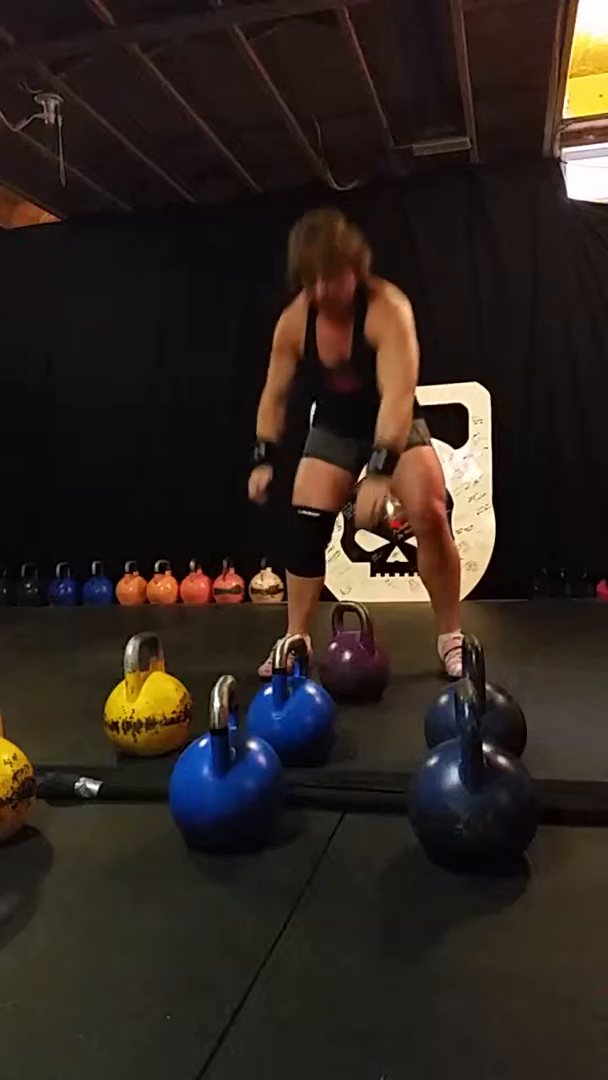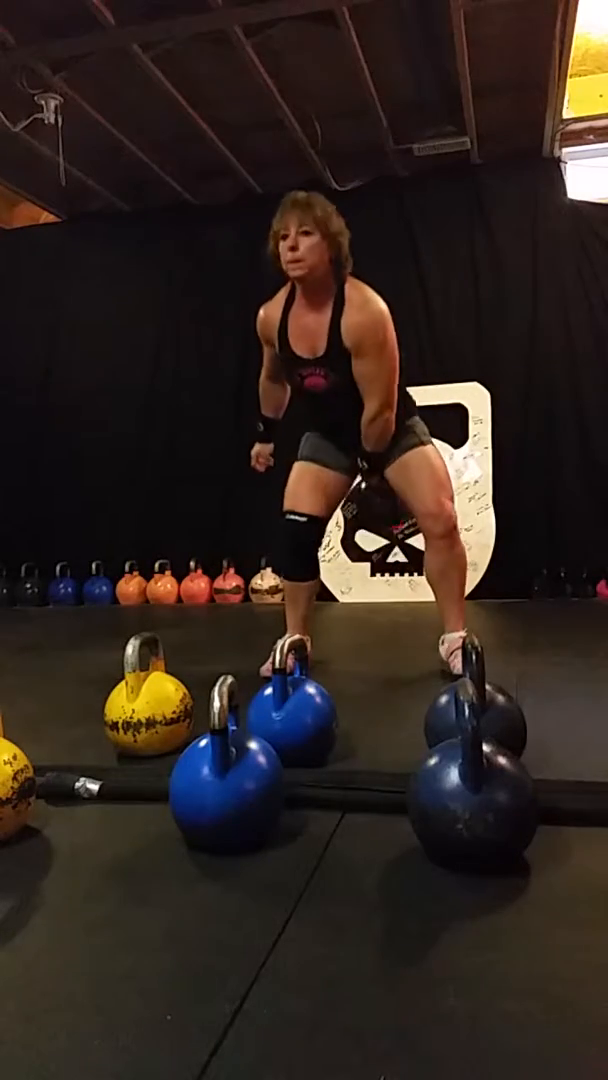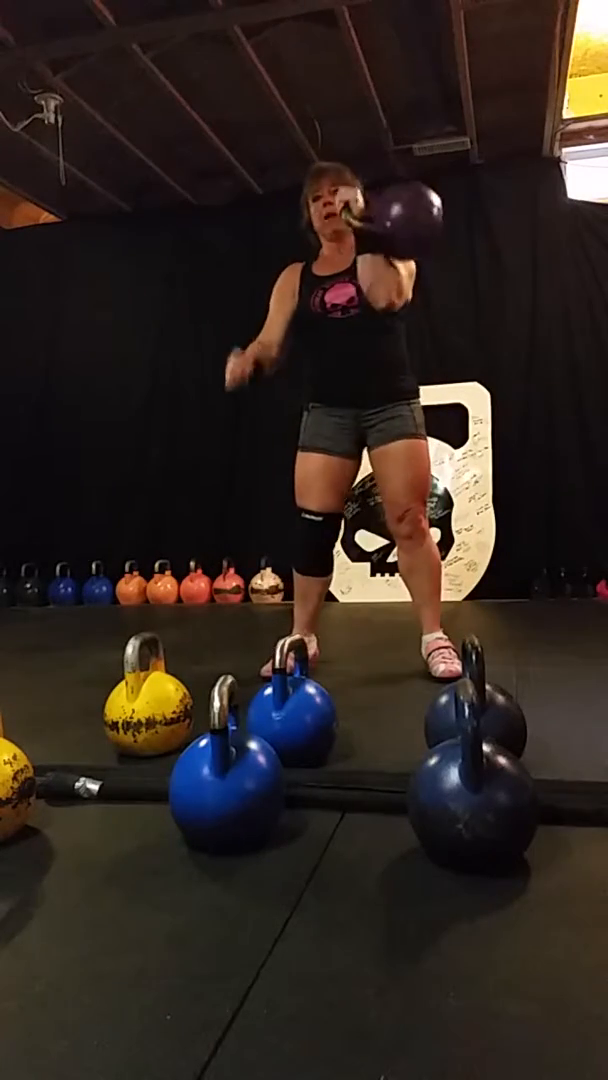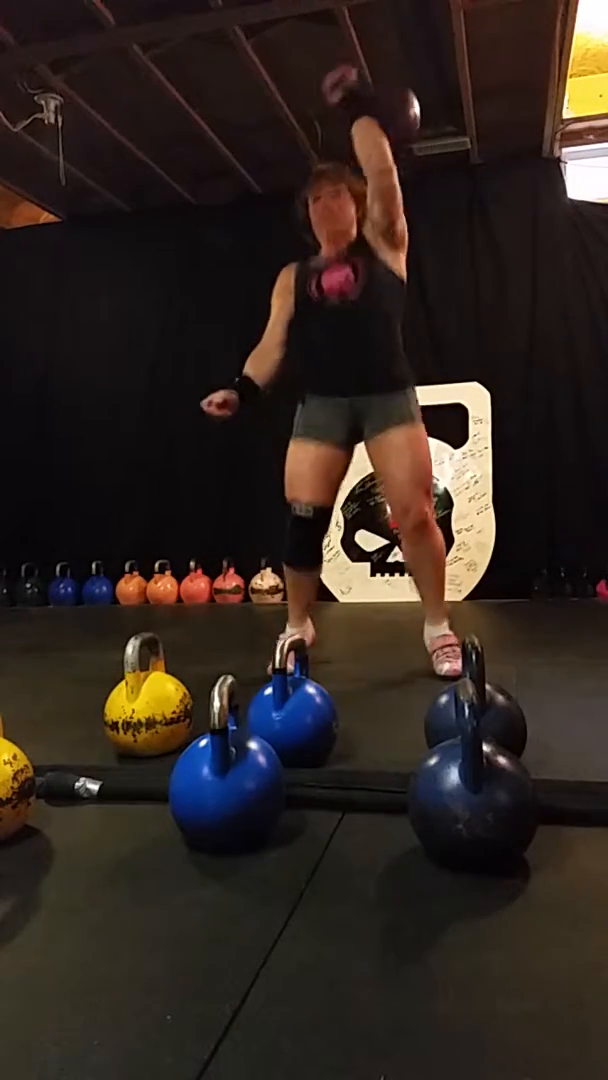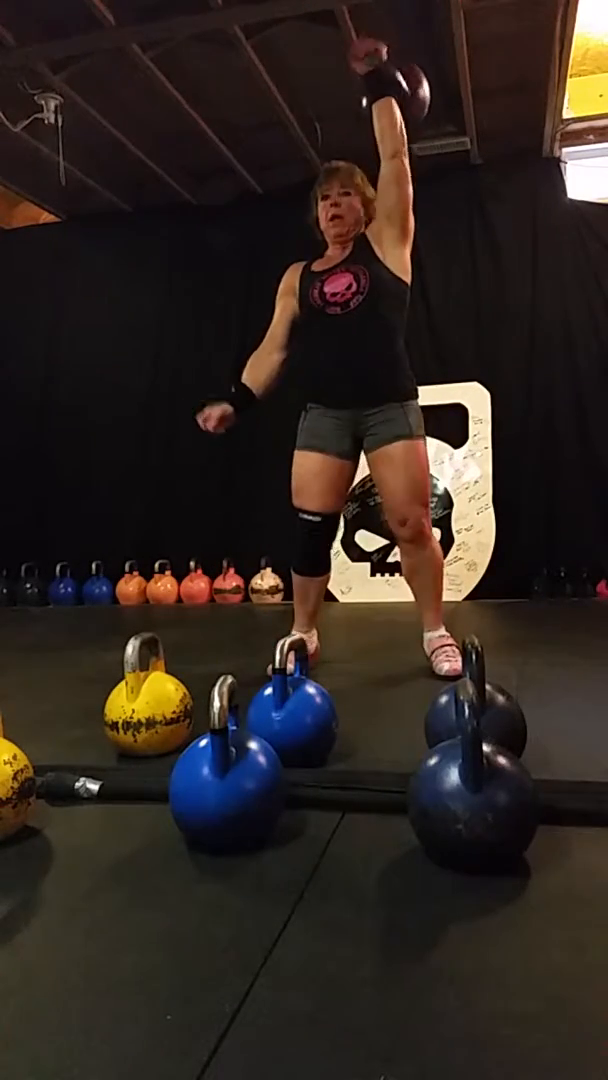
dt=1s
person 1, frame 1
left shoulder: (387, 309)
right shoulder: (294, 322)
left elbow: (399, 396)
right elbow: (274, 396)
left wrist: (379, 473)
right wrist: (263, 460)
left hip: (394, 429)
right hip: (333, 429)
left knee: (429, 512)
right knee: (305, 526)
left ankle: (451, 639)
person 1, frame 2
left shoulder: (364, 313)
right shoulder: (271, 317)
left elbow: (381, 407)
left wrist: (370, 466)
right wrist: (265, 434)
left hip: (393, 429)
right hip: (326, 436)
left knee: (439, 519)
right knee: (296, 531)
left ankle: (455, 639)
right ankle: (296, 643)
person 1, frame 3
left shoulder: (383, 253)
right shoulder: (295, 277)
left elbow: (390, 297)
right elbow: (272, 341)
right wrist: (247, 357)
left hip: (393, 405)
right hip: (327, 411)
left knee: (409, 523)
right knee: (314, 527)
left ankle: (434, 638)
right ankle: (302, 640)
person 1, frame 4
left shoulder: (382, 242)
right shoulder: (294, 278)
left elbow: (380, 170)
right elbow: (271, 347)
left wrist: (356, 106)
right wrist: (242, 390)
left hip: (387, 394)
right hip: (323, 401)
left knee: (414, 512)
right knee: (303, 516)
left ankle: (438, 628)
right ankle: (297, 624)
person 1, frame 5
left shoulder: (385, 243)
right shoulder: (298, 277)
left elbow: (395, 157)
right elbow: (273, 347)
left wrist: (379, 81)
right wrist: (236, 400)
left hip: (390, 406)
right hip: (325, 413)
left knee: (410, 525)
right knee: (311, 529)
left ankle: (436, 635)
right ankle: (303, 638)
